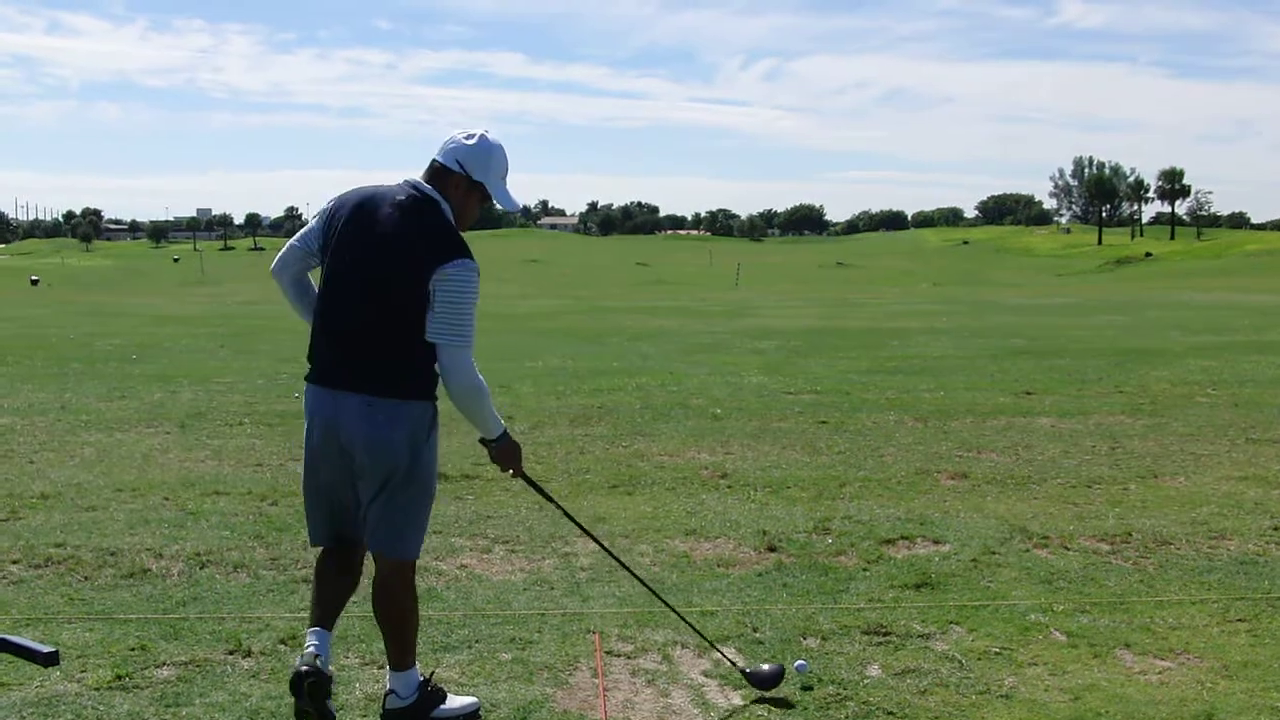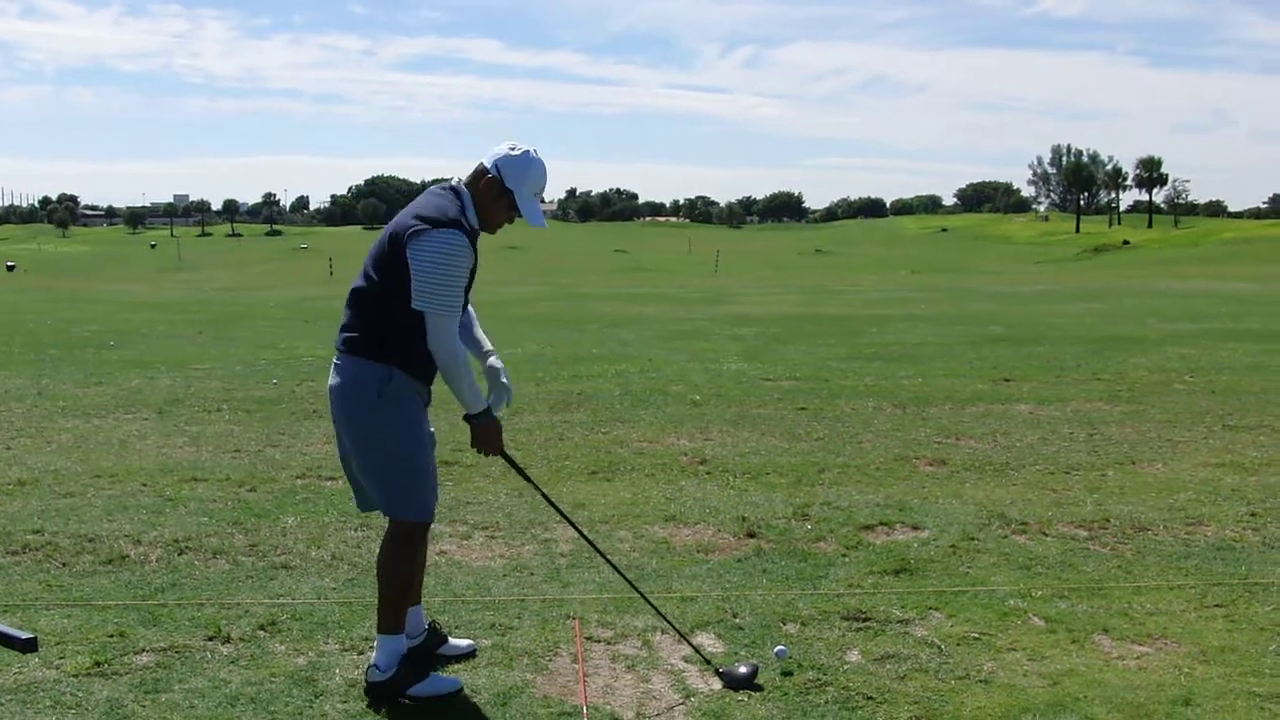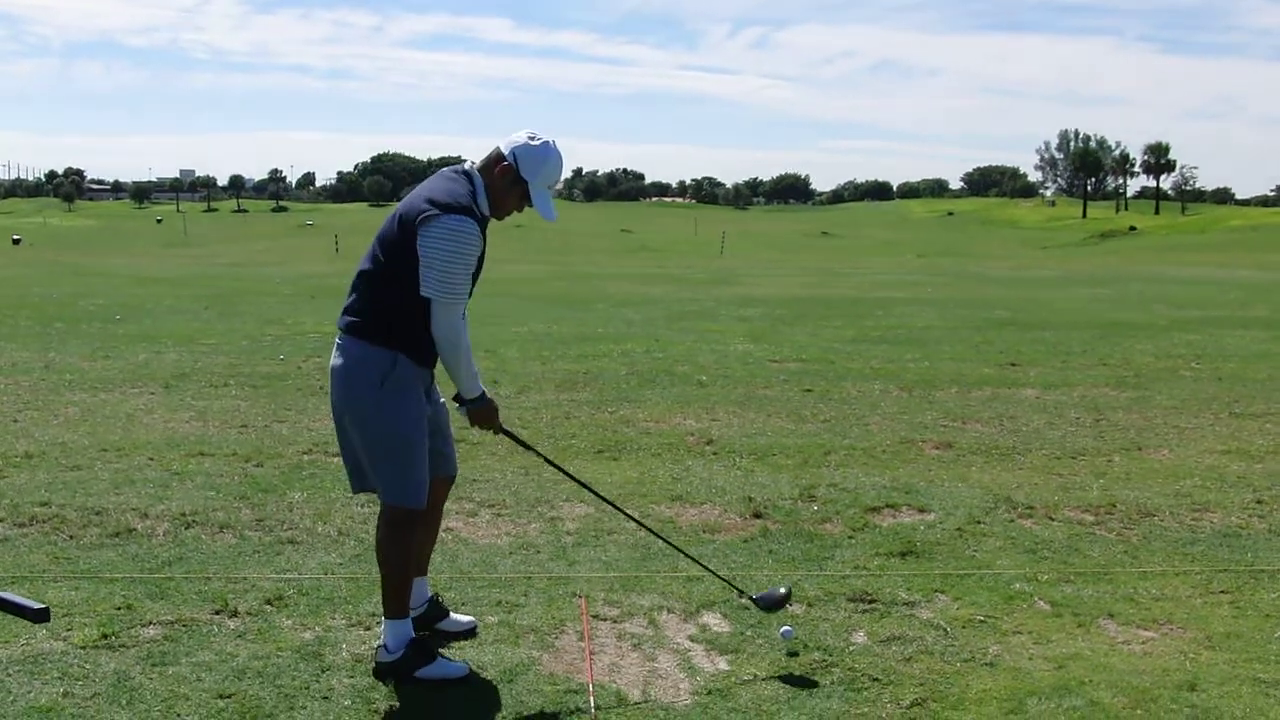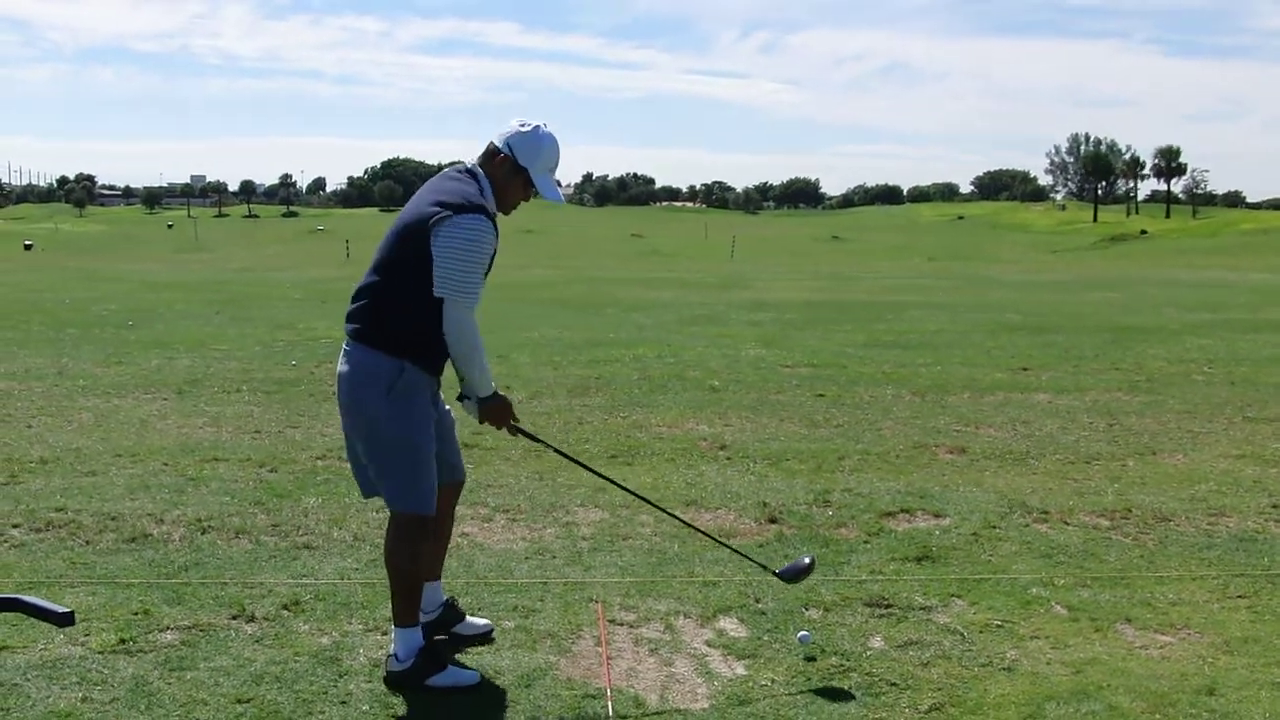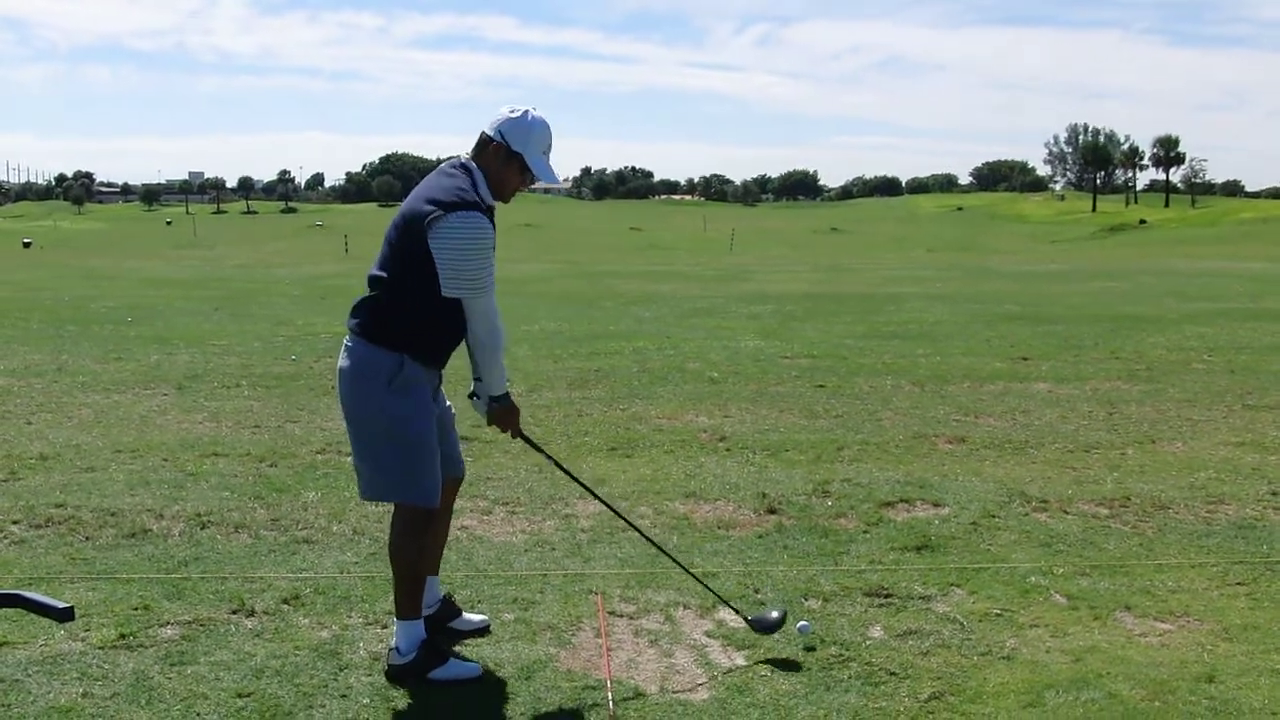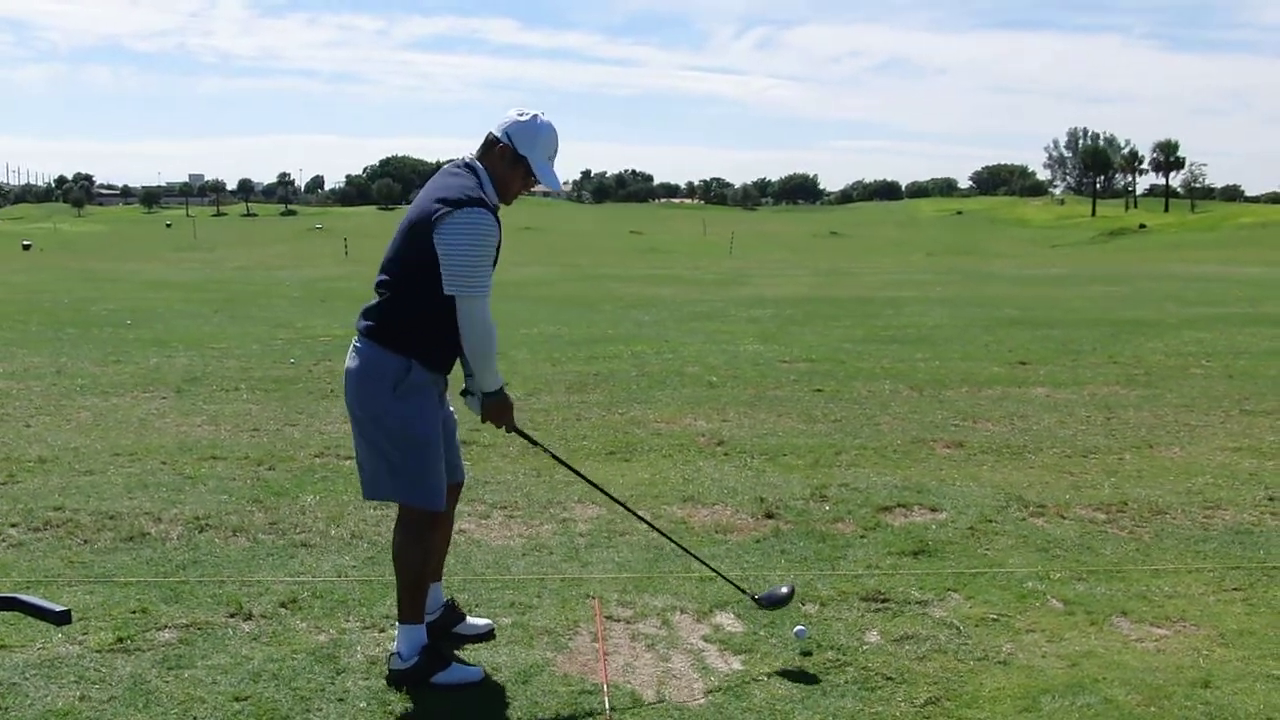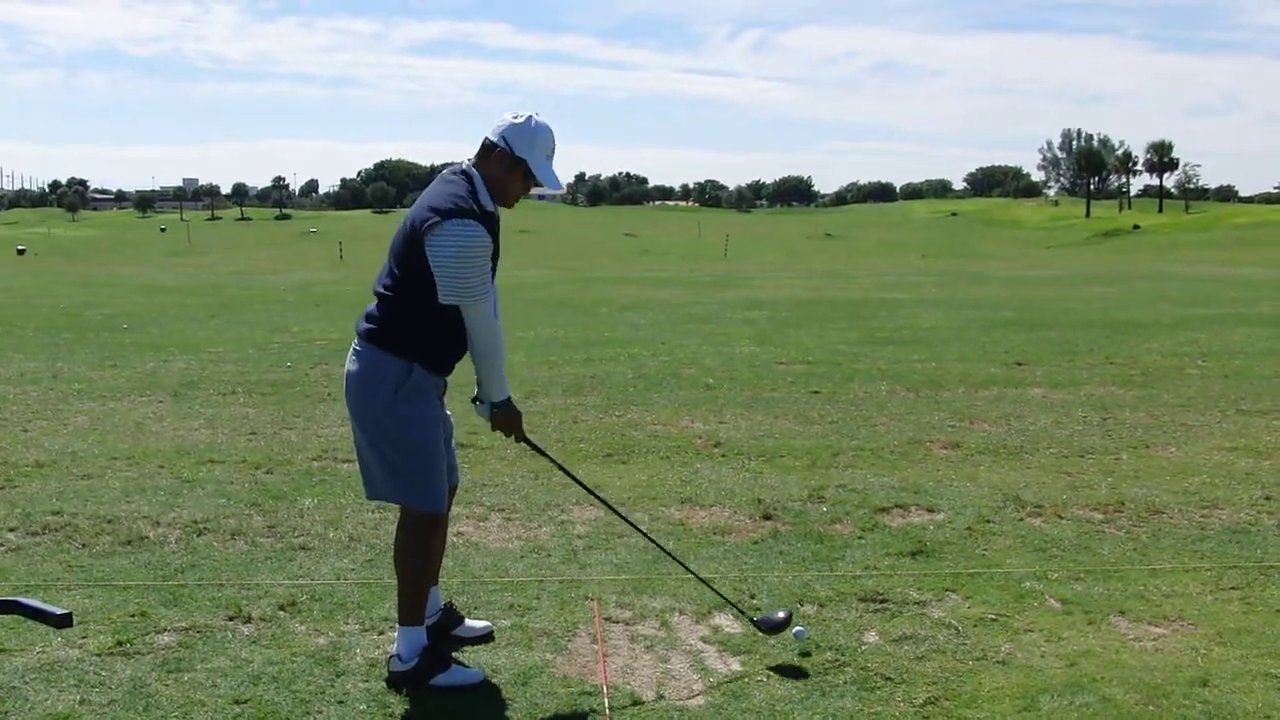
dt=0.7s
person 1, frame 1
left shoulder: (350, 203)
right shoulder: (452, 257)
left elbow: (286, 269)
right elbow: (457, 371)
right wrist: (496, 435)
left hip: (326, 398)
right hip: (395, 414)
left knee: (344, 539)
right knee: (394, 556)
left ankle: (315, 656)
person 1, frame 2
left shoulder: (442, 209)
right shoulder: (448, 234)
left elbow: (447, 310)
right elbow: (441, 340)
left wrist: (492, 359)
right wrist: (478, 412)
left hip: (383, 377)
right hip: (378, 381)
left knee: (416, 512)
right knee: (409, 518)
left ankle: (414, 632)
right ankle: (388, 666)
person 1, frame 3
left shoulder: (455, 193)
right shoulder: (455, 220)
left elbow: (447, 314)
right elbow: (447, 325)
left wrist: (468, 387)
right wrist: (473, 395)
left hip: (400, 362)
right hip: (378, 365)
left knee: (436, 481)
right knee: (405, 501)
left ankle: (416, 603)
right ankle: (397, 646)
person 1, frame 4
left shoulder: (455, 190)
right shoulder: (470, 220)
right elbow: (458, 327)
left wrist: (473, 389)
right wrist: (485, 394)
left hip: (406, 366)
right hip: (386, 372)
left knee: (445, 487)
right knee: (414, 508)
left ankle: (431, 608)
right ankle: (407, 654)
person 1, frame 5
left shoulder: (459, 190)
right shoulder: (463, 216)
left elbow: (473, 310)
right elbow: (481, 317)
left wrist: (485, 385)
right wrist: (498, 394)
left hip: (411, 364)
right hip: (386, 368)
left knee: (446, 482)
right knee: (418, 501)
left ankle: (428, 602)
right ankle: (410, 647)
person 1, frame 6
left shoulder: (462, 189)
right shoulder: (470, 214)
left elbow: (467, 308)
right elbow: (472, 317)
left wrist: (477, 383)
right wrist: (490, 389)
left hip: (416, 367)
right hip: (393, 370)
left knee: (445, 490)
right knee: (422, 505)
left ankle: (432, 609)
right ankle: (411, 653)
person 1, frame 7
left shoulder: (467, 196)
right shoulder: (461, 223)
left elbow: (485, 306)
right elbow: (480, 324)
left wrist: (488, 391)
right wrist: (498, 399)
left hip: (412, 371)
right hip: (392, 374)
left knee: (440, 494)
right knee: (422, 507)
left ankle: (431, 612)
right ankle: (411, 653)
